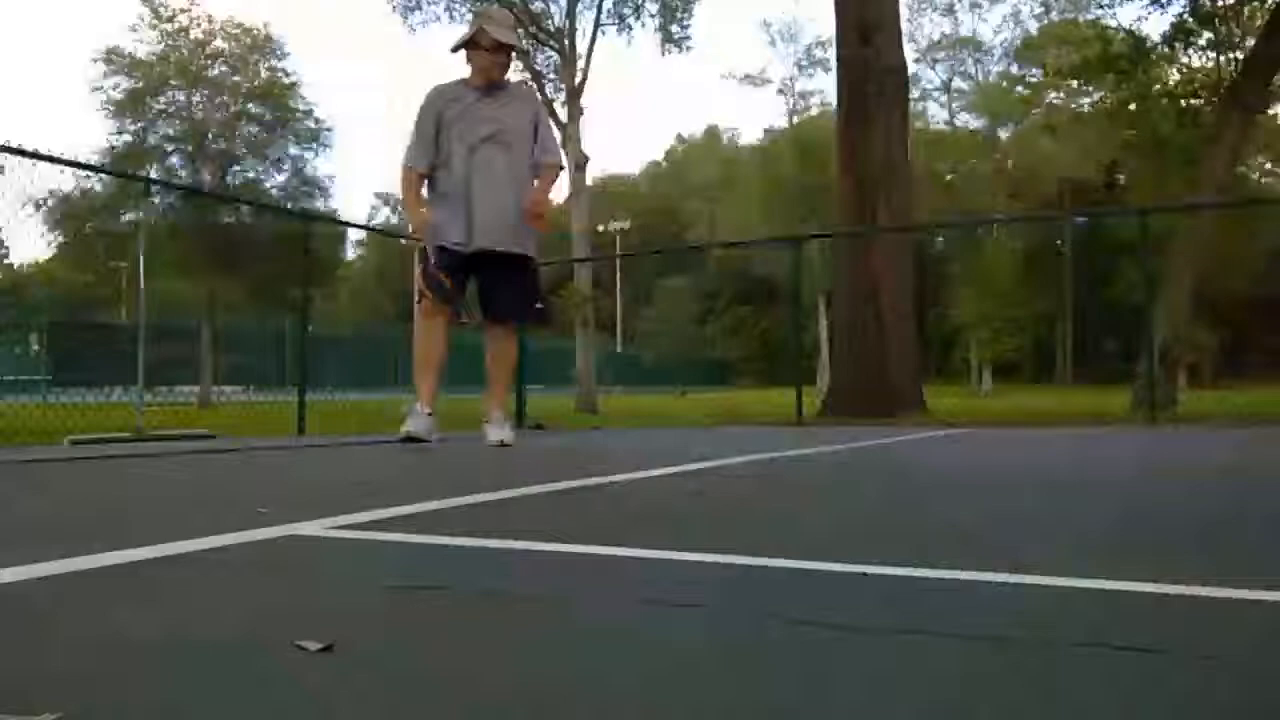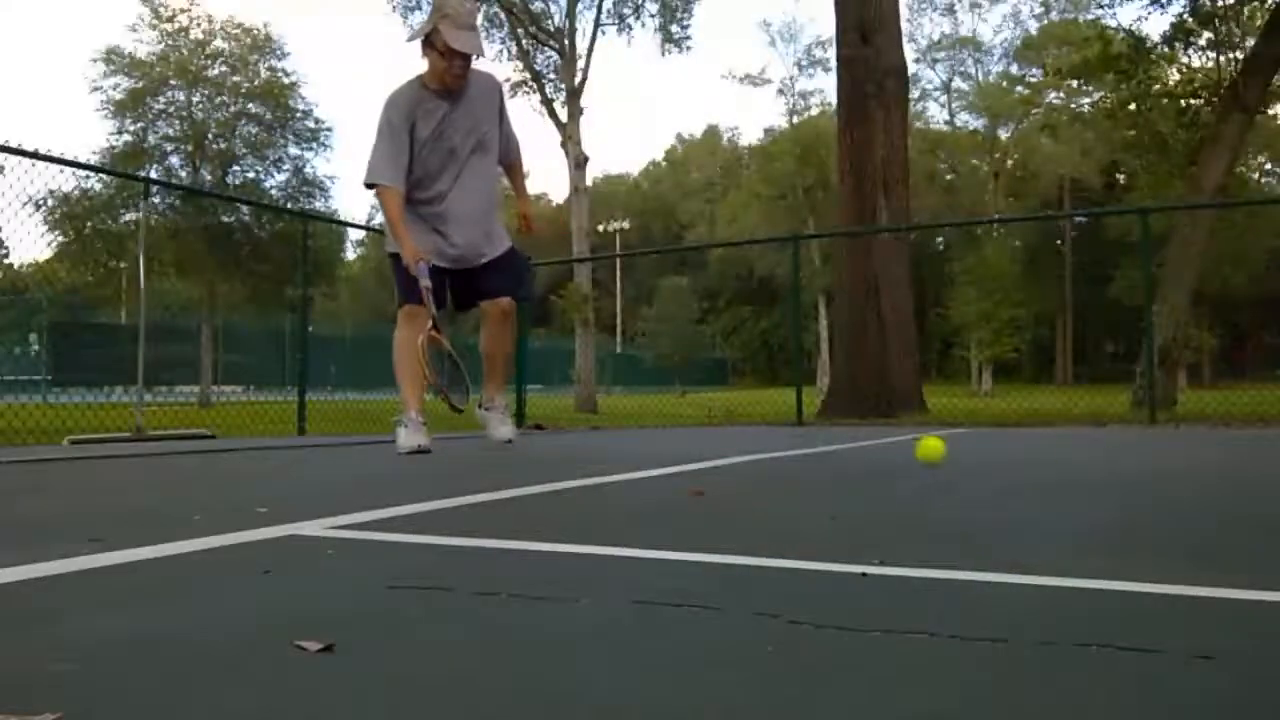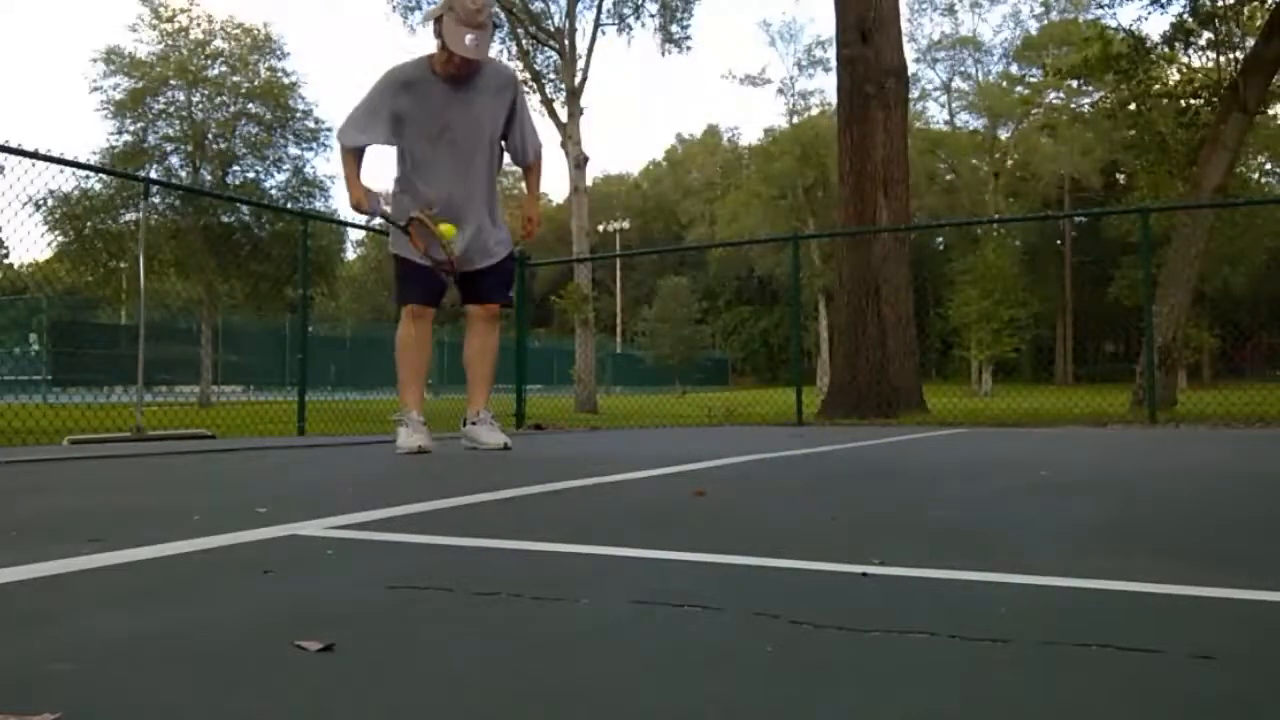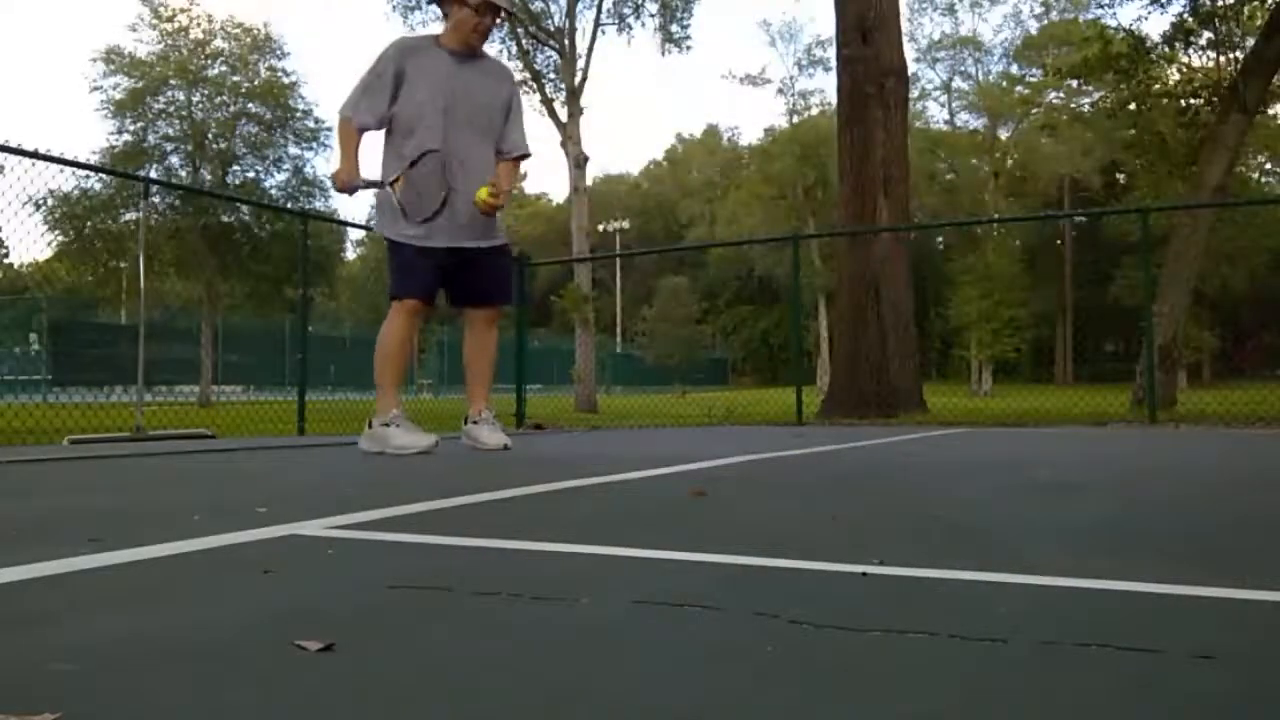
dt=0.5s
person 1, frame 1
left shoulder: (527, 101)
right shoulder: (441, 99)
left elbow: (549, 159)
right elbow: (415, 164)
left wrist: (542, 190)
right wrist: (414, 208)
left hip: (509, 235)
right hip: (447, 232)
left knee: (503, 323)
right knee: (433, 309)
left ankle: (495, 415)
right ankle: (424, 410)
person 1, frame 2
left shoulder: (489, 88)
right shoulder: (403, 104)
left elbow: (507, 149)
right elbow: (388, 180)
left wrist: (522, 198)
right wrist: (405, 238)
left hip: (483, 233)
right hip: (421, 234)
left knee: (502, 307)
right knee: (413, 313)
left ankle: (493, 401)
right ankle: (411, 419)
person 1, frame 3
left shoulder: (504, 81)
right shoulder: (402, 82)
left elbow: (527, 148)
right elbow: (352, 137)
left wrist: (532, 200)
right wrist: (355, 186)
left hip: (484, 229)
left knee: (486, 312)
right knee: (416, 311)
left ankle: (477, 417)
right ankle: (411, 418)
person 1, frame 4
left shoulder: (500, 77)
right shoulder: (405, 55)
left elbow: (512, 150)
right elbow: (354, 113)
left wrist: (501, 187)
right wrist: (348, 163)
left hip: (477, 223)
right hip: (412, 216)
left knee: (484, 312)
right knee: (408, 306)
left ankle: (478, 416)
right ankle: (385, 418)
